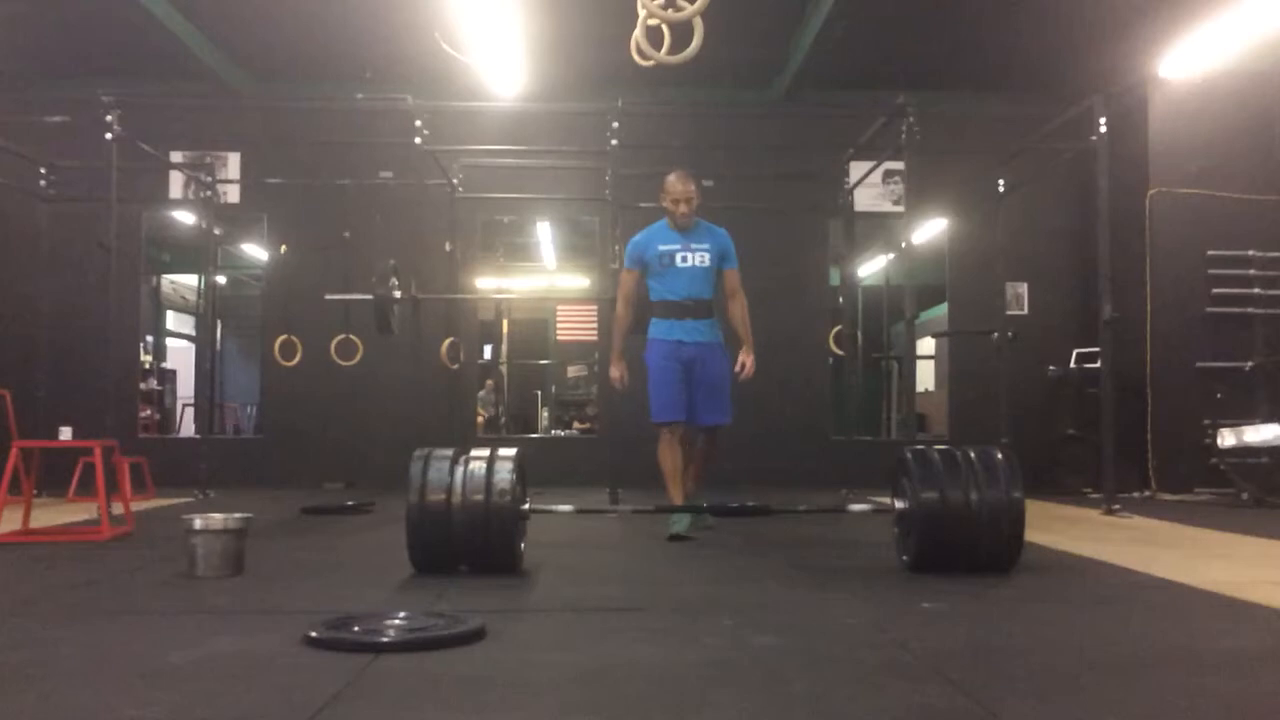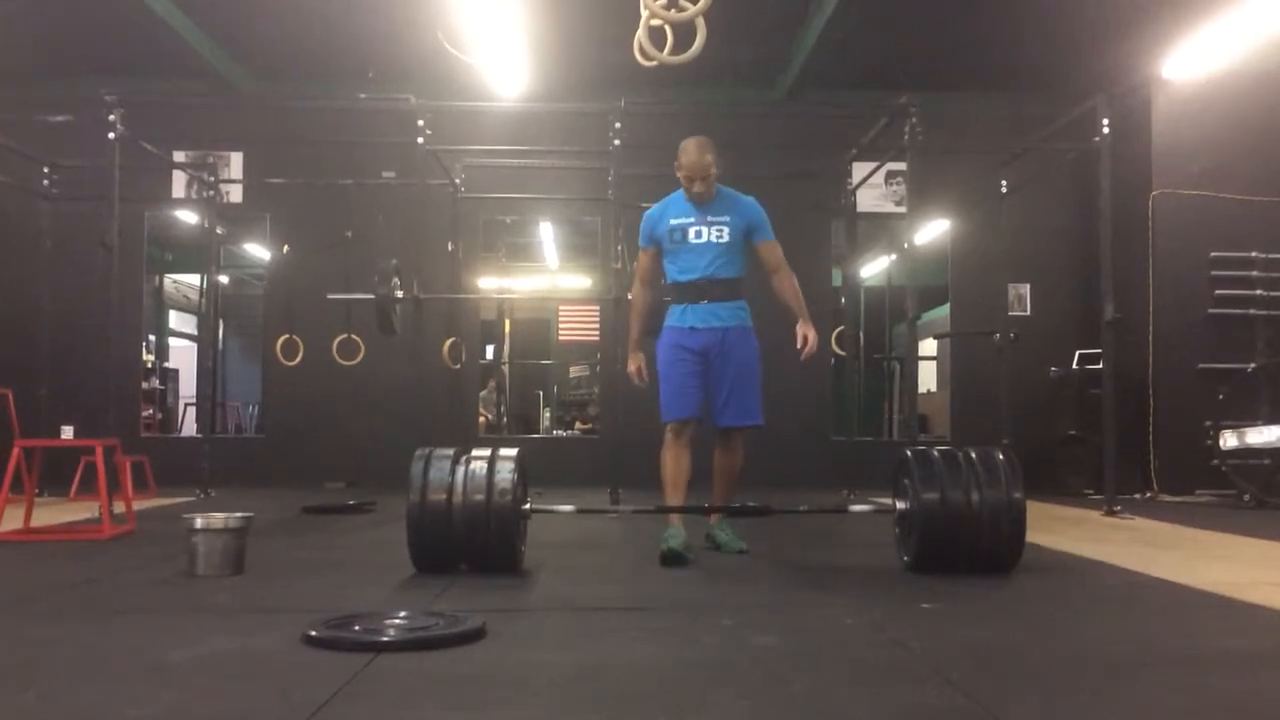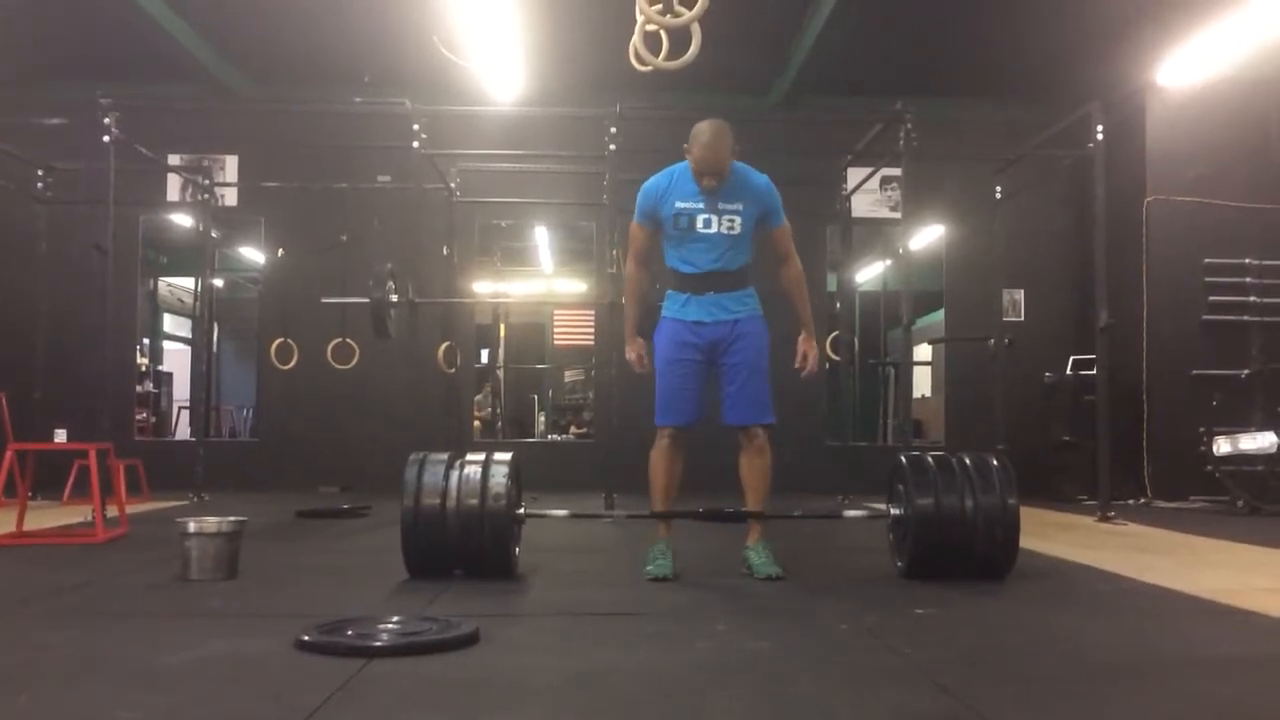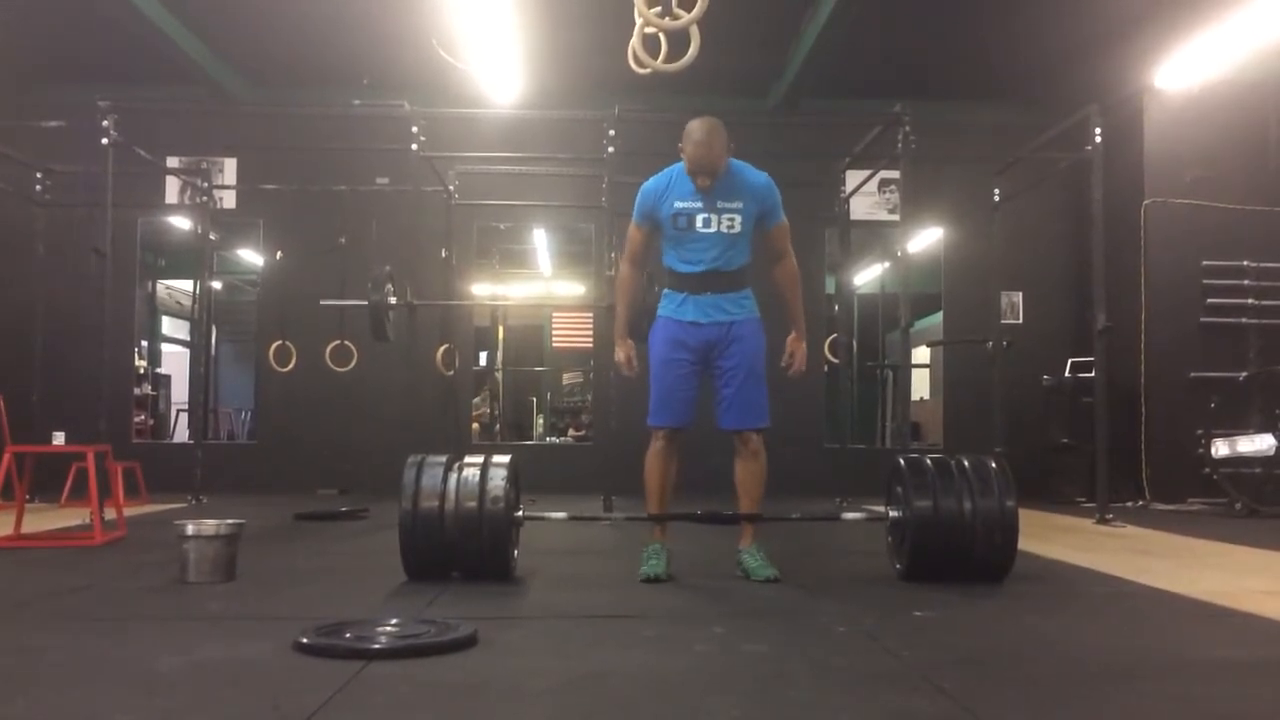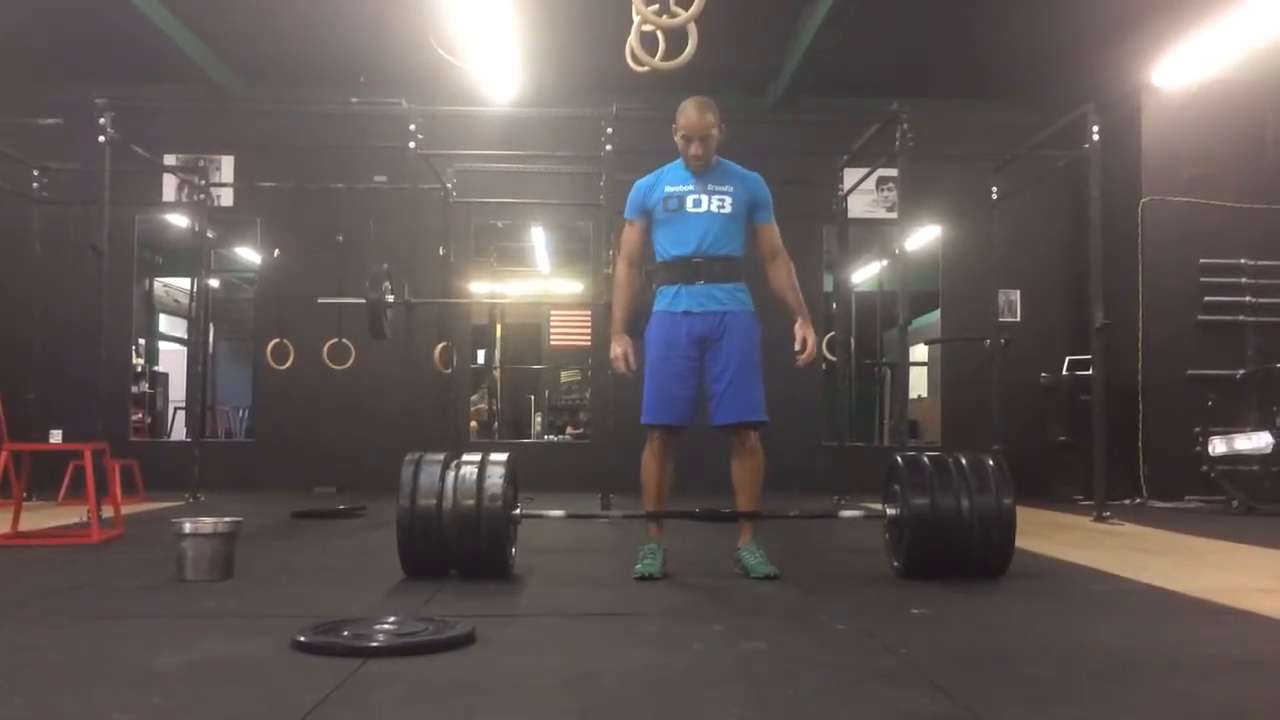
dt=1s
person 1, frame 1
left shoulder: (719, 239)
right shoulder: (643, 243)
left elbow: (735, 296)
right elbow: (625, 302)
left wrist: (747, 346)
right wrist: (617, 356)
left hip: (708, 340)
right hip: (664, 340)
left knee: (708, 427)
right knee: (670, 427)
left ankle: (690, 488)
right ankle: (678, 509)
person 1, frame 2
left shoulder: (746, 209)
right shoulder: (656, 217)
left elbow: (777, 269)
right elbow: (643, 285)
left wrist: (804, 319)
right wrist: (634, 347)
left hip: (733, 327)
right hip: (680, 329)
left knee: (731, 431)
right knee: (678, 426)
left ankle: (716, 520)
right ankle: (675, 528)
person 1, frame 3
left shoulder: (759, 189)
right shoulder: (656, 190)
left elbow: (787, 260)
right elbow: (637, 263)
left wrist: (808, 331)
right wrist: (631, 333)
left hip: (741, 318)
right hip: (680, 319)
left knee: (752, 430)
right knee: (670, 430)
left ankle: (754, 542)
right ankle: (661, 542)
person 1, frame 4
left shoulder: (759, 188)
right shoulder: (655, 190)
left elbow: (782, 259)
right elbow: (632, 263)
left wrist: (799, 331)
right wrist: (621, 335)
left hip: (738, 320)
right hip: (677, 319)
left knee: (748, 435)
right knee: (663, 432)
left ankle: (748, 544)
right ankle: (657, 542)
person 1, frame 5
left shoulder: (749, 185)
right shoulder: (648, 188)
left elbow: (774, 258)
right elbow: (628, 264)
left wrist: (802, 317)
right wrist: (617, 332)
left hip: (732, 314)
right hip: (671, 314)
left knee: (745, 431)
right knee: (660, 431)
left ankle: (747, 542)
right ankle: (653, 542)
